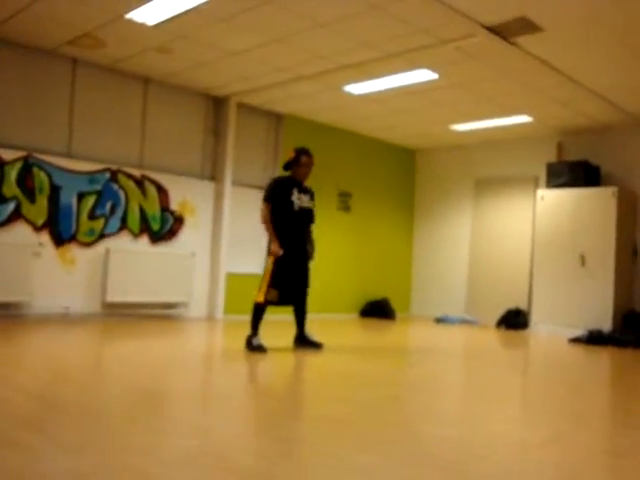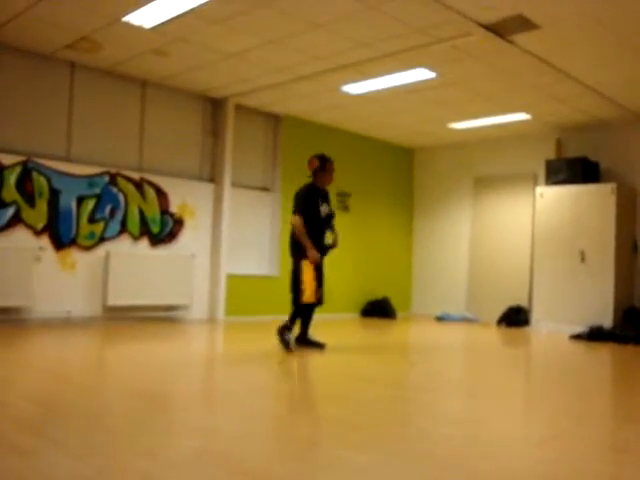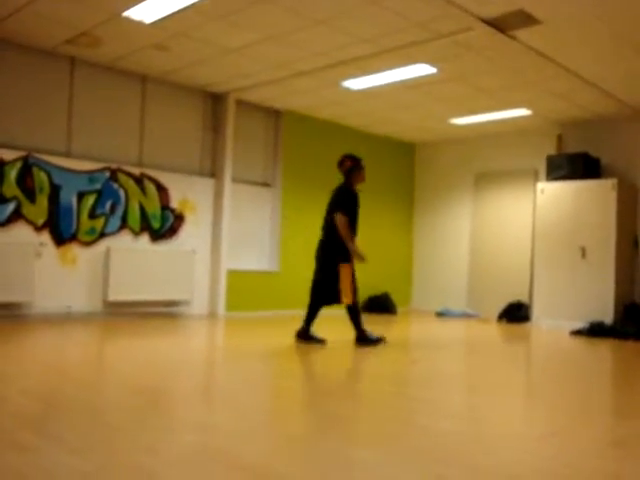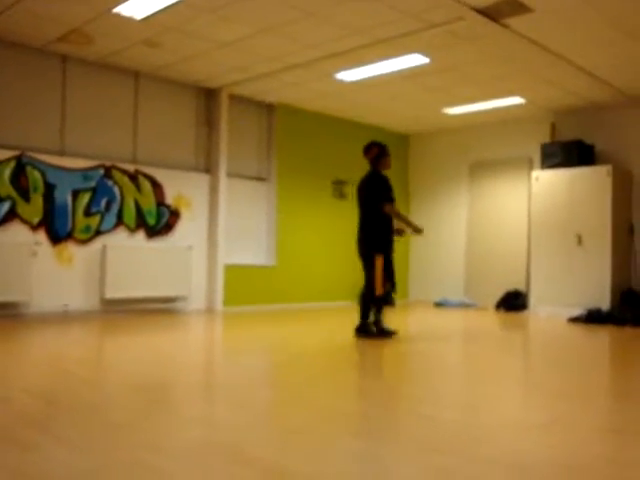
dt=0.5s
person 1, frame 1
left shoulder: (308, 192)
right shoulder: (279, 184)
right elbow: (265, 211)
left wrist: (311, 246)
right wrist: (273, 241)
left hip: (300, 250)
right hip: (281, 249)
left knee: (300, 294)
right knee: (267, 292)
left ankle: (301, 335)
right ankle: (253, 336)
person 1, frame 2
left shoulder: (324, 194)
right shoulder: (306, 193)
right elbow: (296, 221)
left wrist: (334, 236)
right wrist: (309, 249)
left hip: (317, 250)
right hip: (304, 250)
left knee: (315, 294)
right knee: (310, 292)
left ankle: (303, 335)
right ankle: (287, 328)
person 1, frame 3
left shoulder: (341, 191)
right shoulder: (348, 193)
right elbow: (341, 220)
left wrist: (349, 248)
right wrist: (353, 248)
left hip: (327, 248)
right hip: (337, 251)
left knee: (324, 292)
right knee: (348, 293)
left ankle: (305, 330)
right ankle: (361, 334)
person 1, frame 4
left shoulder: (365, 181)
right shoulder: (379, 180)
right elbow: (389, 208)
left wrist: (391, 229)
right wrist: (412, 225)
left hip: (367, 237)
right hip: (377, 239)
left knee: (381, 282)
right knee: (376, 283)
left ankle: (376, 322)
right ankle: (364, 325)
